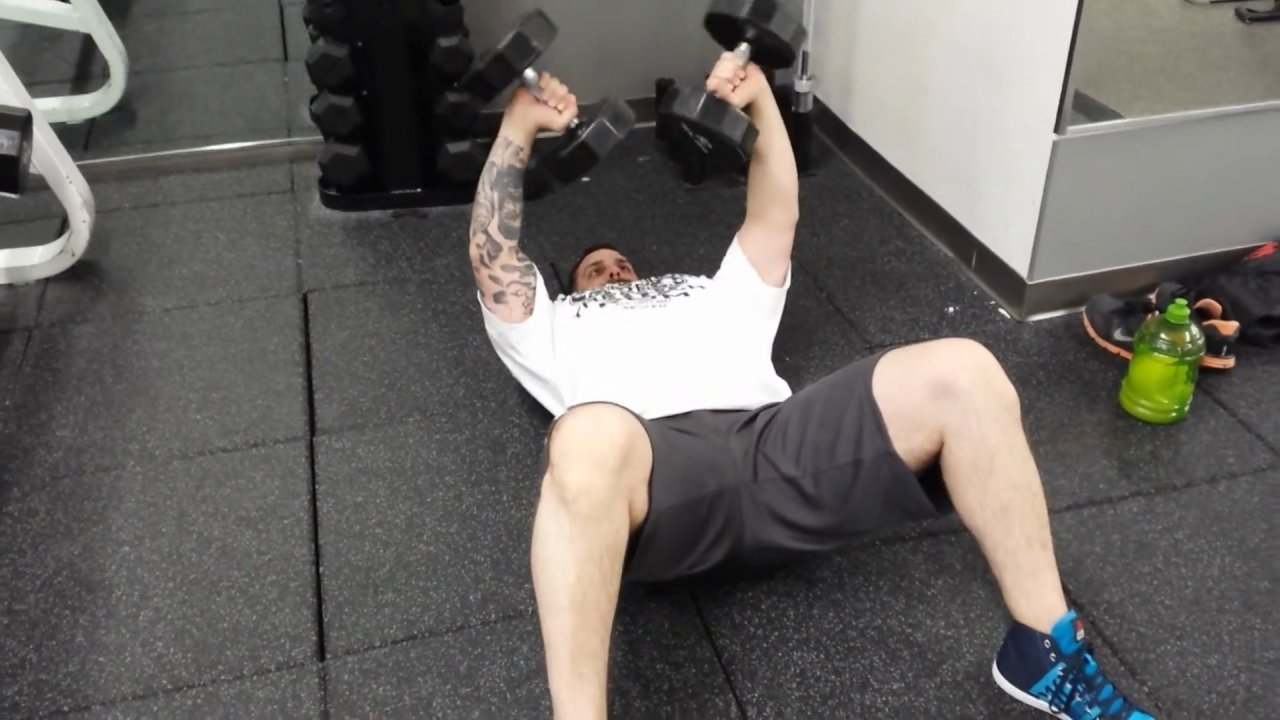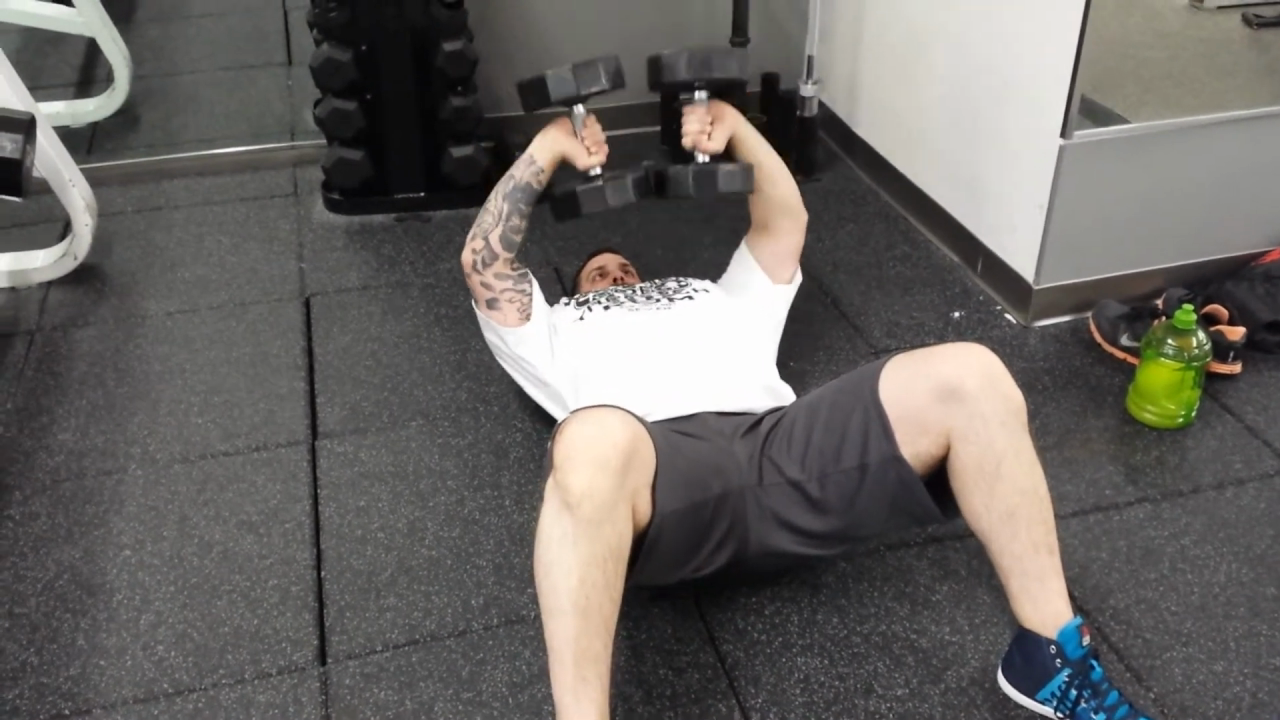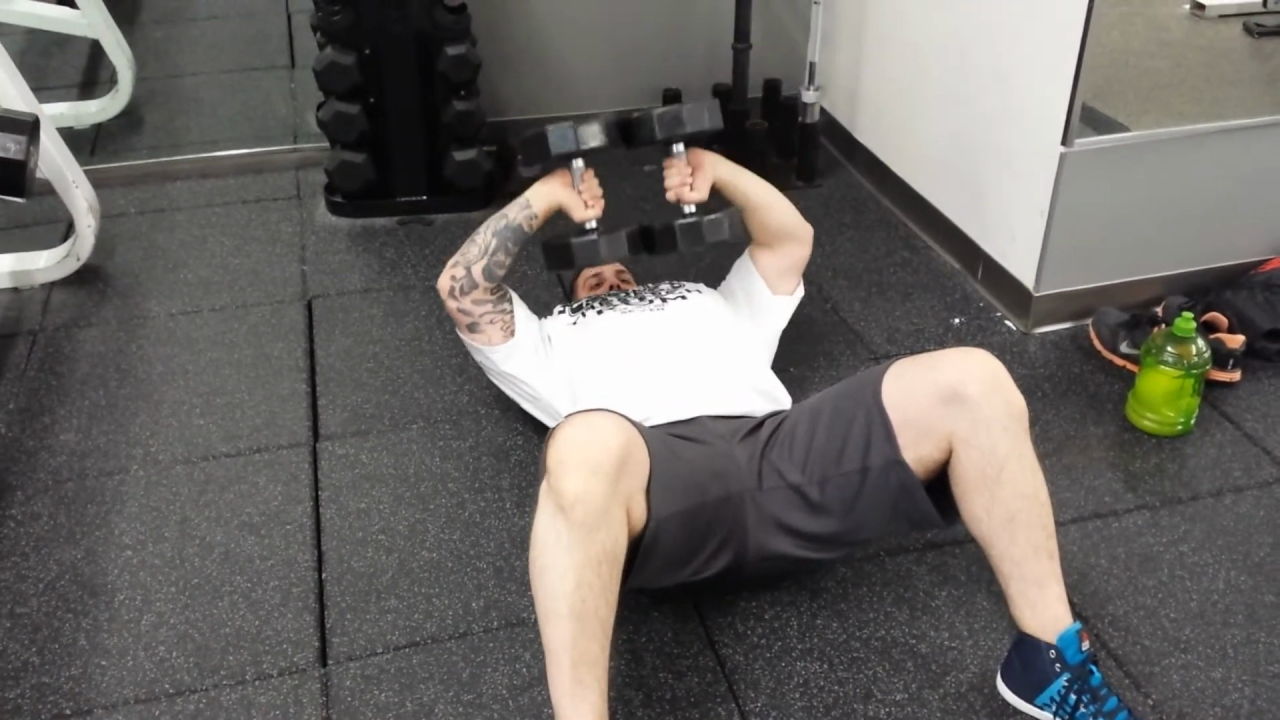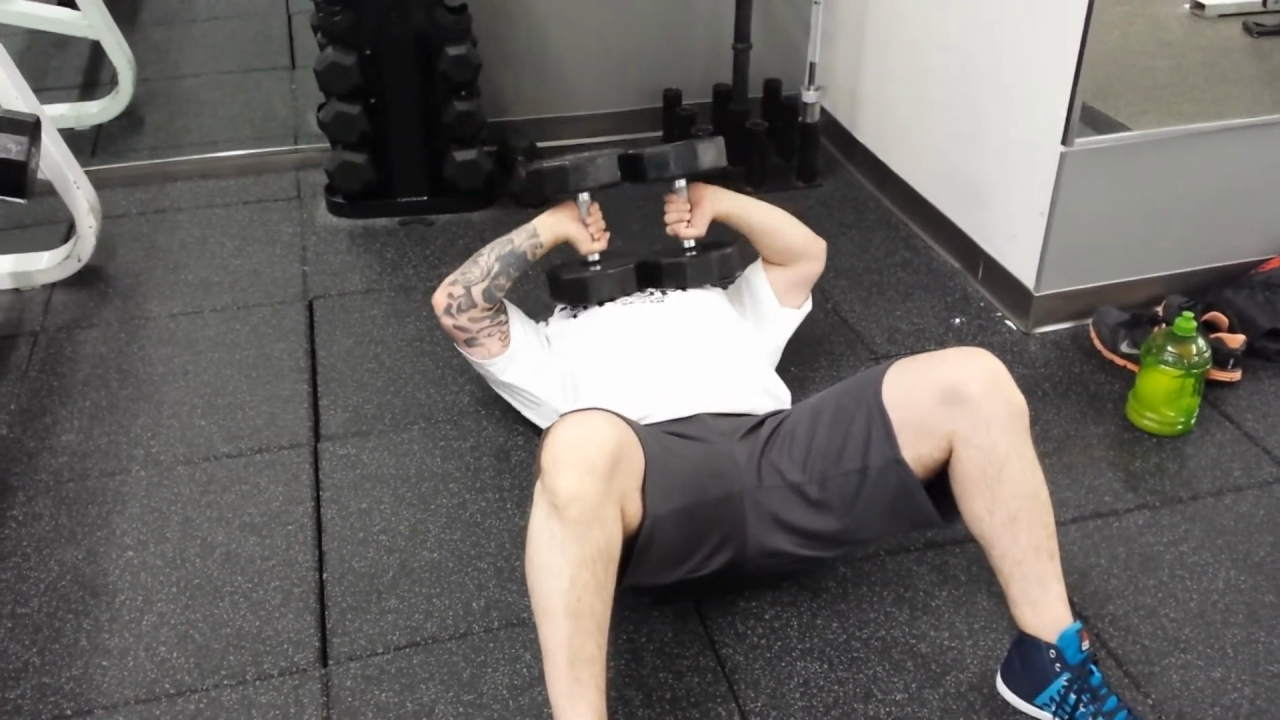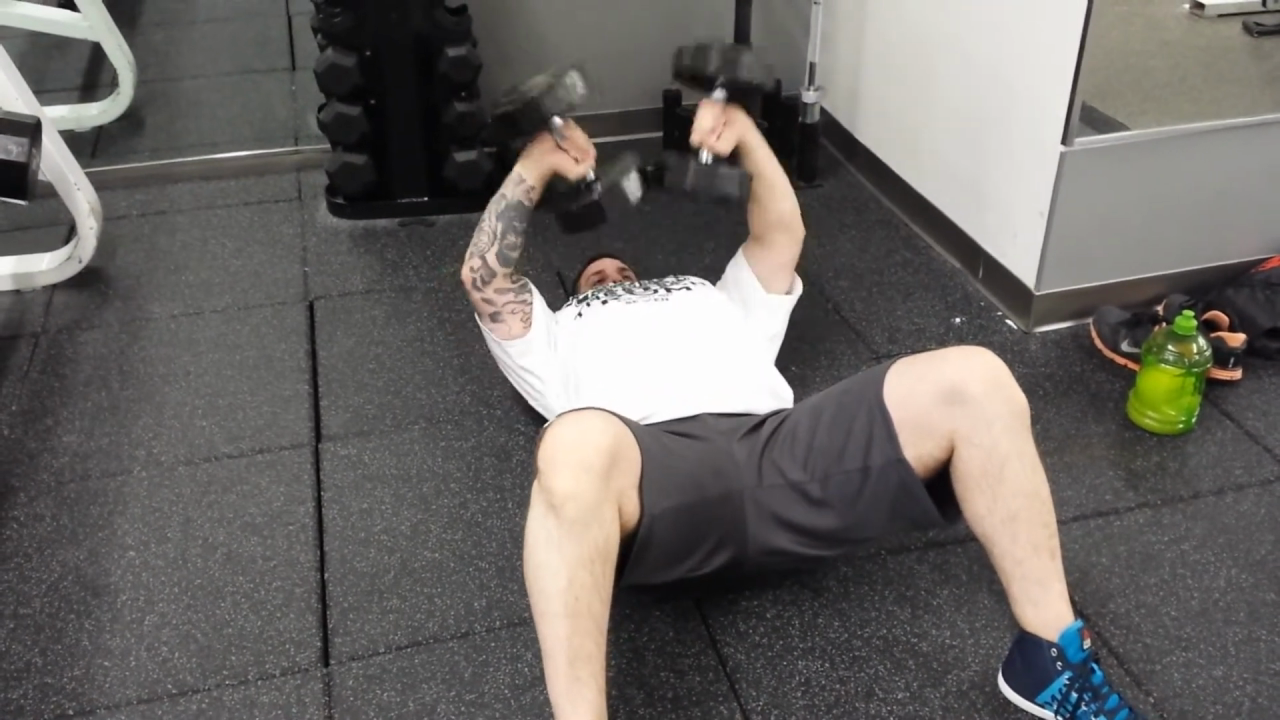
dt=0.5s
person 1, frame 1
left shoulder: (712, 295)
right shoulder: (558, 324)
left elbow: (776, 218)
right elbow: (489, 251)
left wrist: (760, 99)
right wrist: (519, 124)
left hip: (774, 442)
right hip: (657, 464)
left knee: (961, 372)
right knee: (590, 439)
left ankle: (1046, 644)
person 1, frame 2
left shoulder: (717, 297)
right shoulder: (561, 332)
left elbow: (785, 222)
right elbow: (484, 262)
left wrist: (735, 129)
right wrist: (547, 150)
left hip: (781, 451)
right hip: (659, 469)
left knee: (969, 378)
right knee: (592, 444)
left ankle: (1050, 651)
person 1, frame 3
left shoulder: (715, 304)
right shoulder: (554, 341)
left elbow: (789, 238)
right elbow: (461, 288)
left wrist: (717, 170)
right wrist: (543, 199)
left hip: (777, 450)
right hip: (655, 475)
left knee: (970, 382)
right knee: (586, 449)
left ankle: (1050, 655)
person 1, frame 4
left shoulder: (715, 305)
right shoulder: (557, 340)
left elbow: (804, 254)
right elbow: (457, 304)
left wrist: (719, 202)
right wrist: (549, 228)
left hip: (776, 451)
right hip: (652, 472)
left knee: (971, 382)
right knee: (582, 446)
left ankle: (1049, 654)
person 1, frame 5
left shoulder: (715, 300)
right shoulder: (558, 334)
left elbow: (782, 234)
right elbow: (483, 275)
left wrist: (743, 134)
right wrist: (536, 164)
left hip: (778, 452)
right hip: (653, 472)
left knee: (973, 381)
right knee: (577, 449)
left ankle: (1049, 654)
